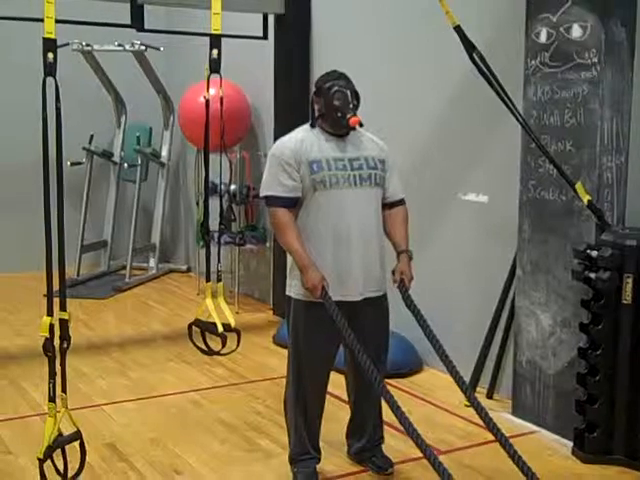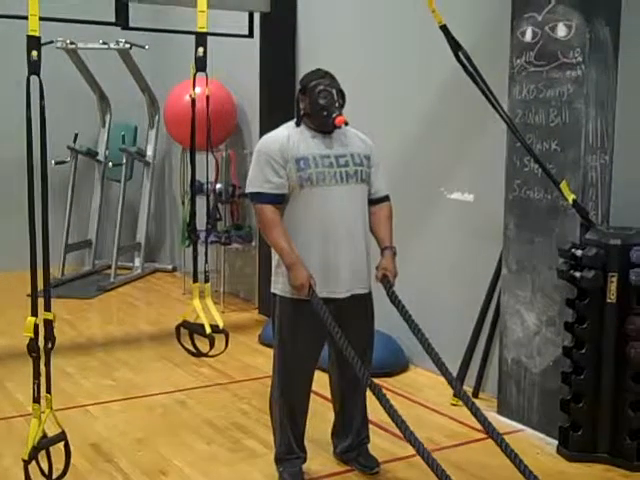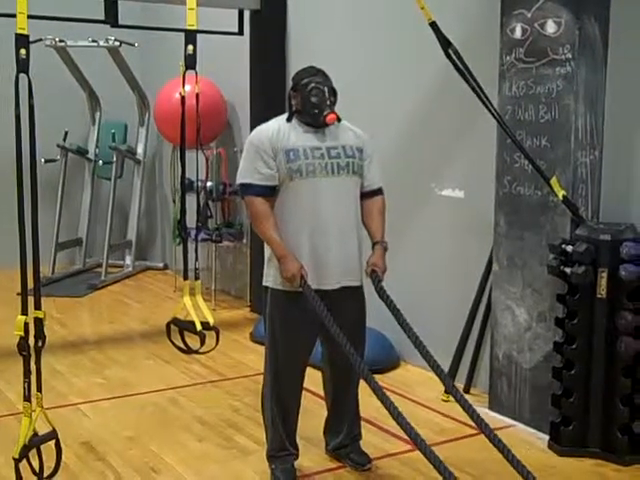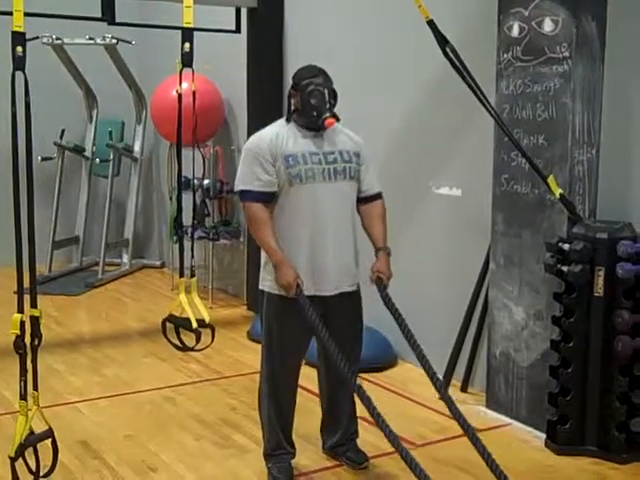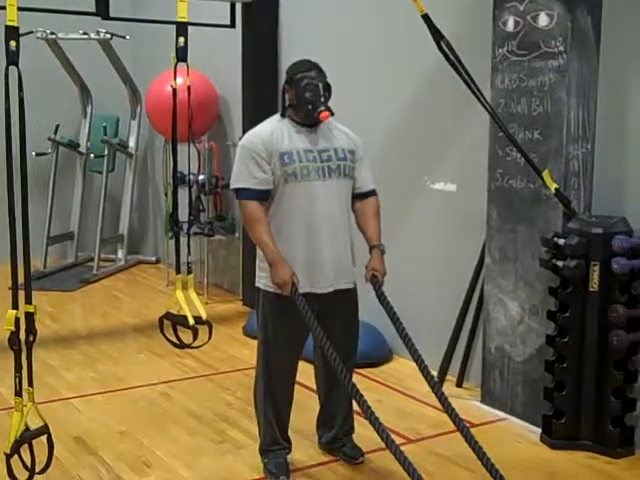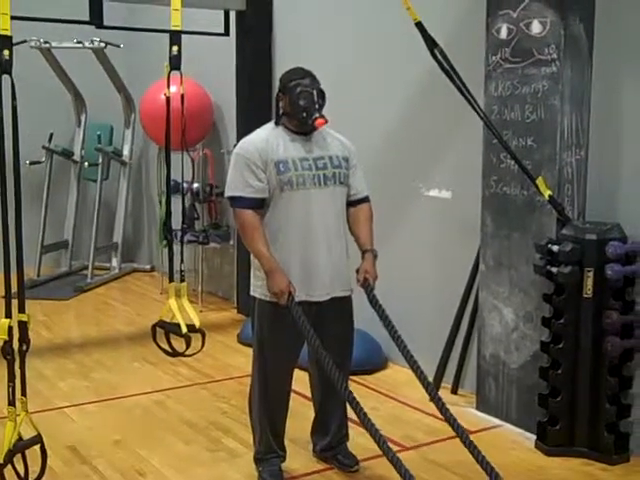
dt=0.7s
person 1, frame 1
left shoulder: (376, 148)
right shoulder: (292, 148)
left elbow: (393, 205)
right elbow: (280, 212)
left wrist: (403, 253)
right wrist: (306, 266)
left hip: (370, 286)
right hip: (315, 288)
left knee: (370, 371)
right knee: (308, 377)
left ankle: (366, 445)
person 1, frame 2
left shoulder: (361, 144)
right shoulder: (277, 145)
left elbow: (378, 203)
right elbow: (266, 210)
left wrist: (387, 250)
right wrist: (293, 264)
left hip: (355, 283)
right hip: (301, 286)
left knee: (353, 369)
right knee: (293, 374)
left ankle: (352, 445)
person 1, frame 3
left shoulder: (355, 138)
right shoulder: (268, 137)
left elbow: (372, 195)
right elbow: (256, 201)
left wrist: (378, 244)
right wrist: (284, 256)
left hip: (347, 276)
right hip: (293, 279)
left knee: (346, 365)
right knee: (285, 370)
left ankle: (344, 440)
person 1, frame 4
left shoulder: (352, 143)
right shoulder: (266, 143)
left elbow: (370, 201)
right elbow: (255, 208)
left wrist: (381, 251)
right wrist: (281, 263)
left hip: (343, 280)
right hip: (289, 283)
left knee: (342, 365)
right knee: (281, 370)
left ankle: (341, 439)
person 1, frame 5
left shoulder: (348, 139)
right shoulder: (262, 140)
left elbow: (365, 197)
right elbow: (251, 205)
left wrist: (375, 248)
right wrist: (276, 261)
left hip: (340, 277)
right hip: (285, 279)
left knee: (339, 362)
right knee: (277, 367)
left ankle: (336, 434)
person 1, frame 6
left shoulder: (341, 147)
right shoulder: (256, 148)
left elbow: (358, 204)
right elbow: (246, 214)
left wrist: (368, 252)
right wrist: (273, 270)
left hip: (335, 285)
right hip: (281, 287)
left knee: (334, 369)
right knee: (273, 375)
left ankle: (331, 442)
